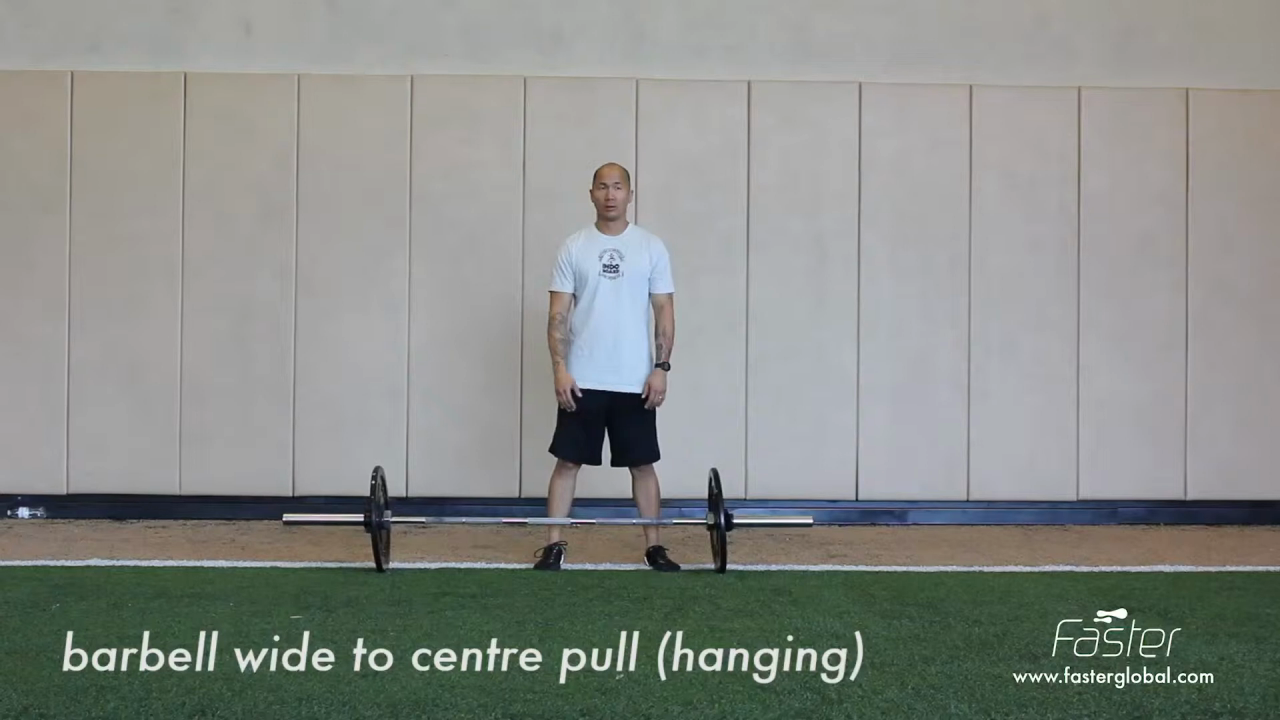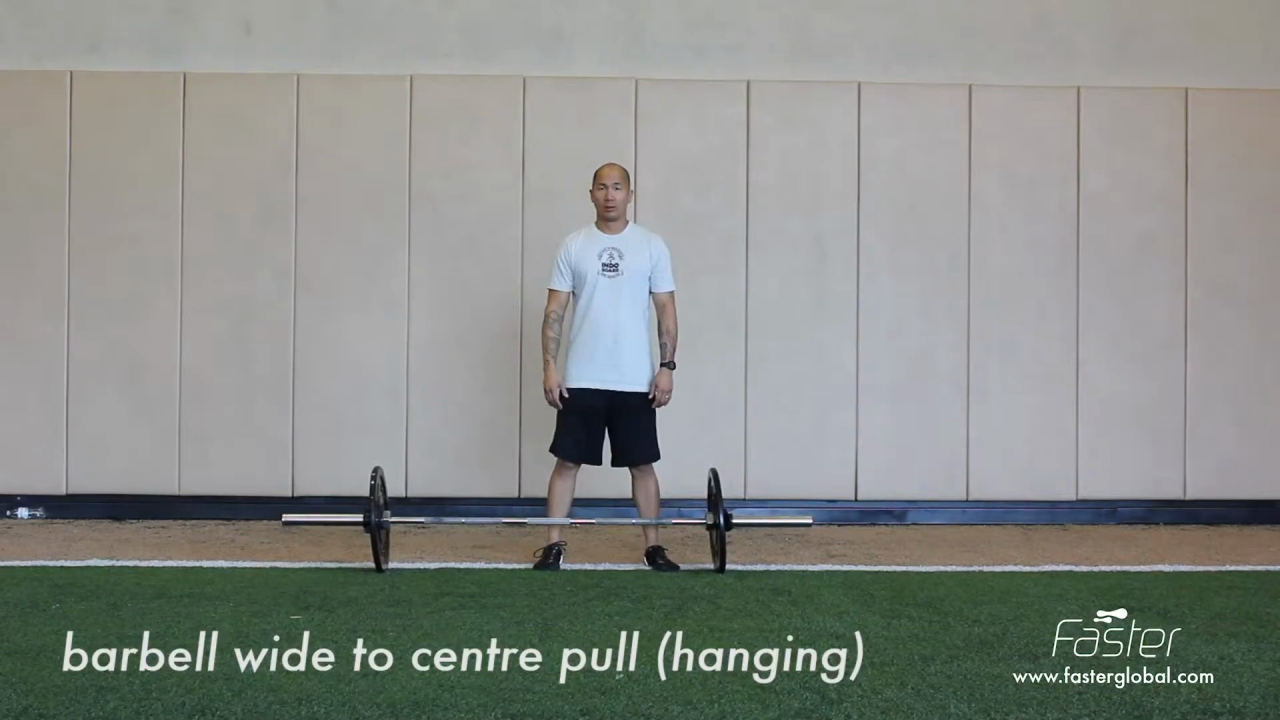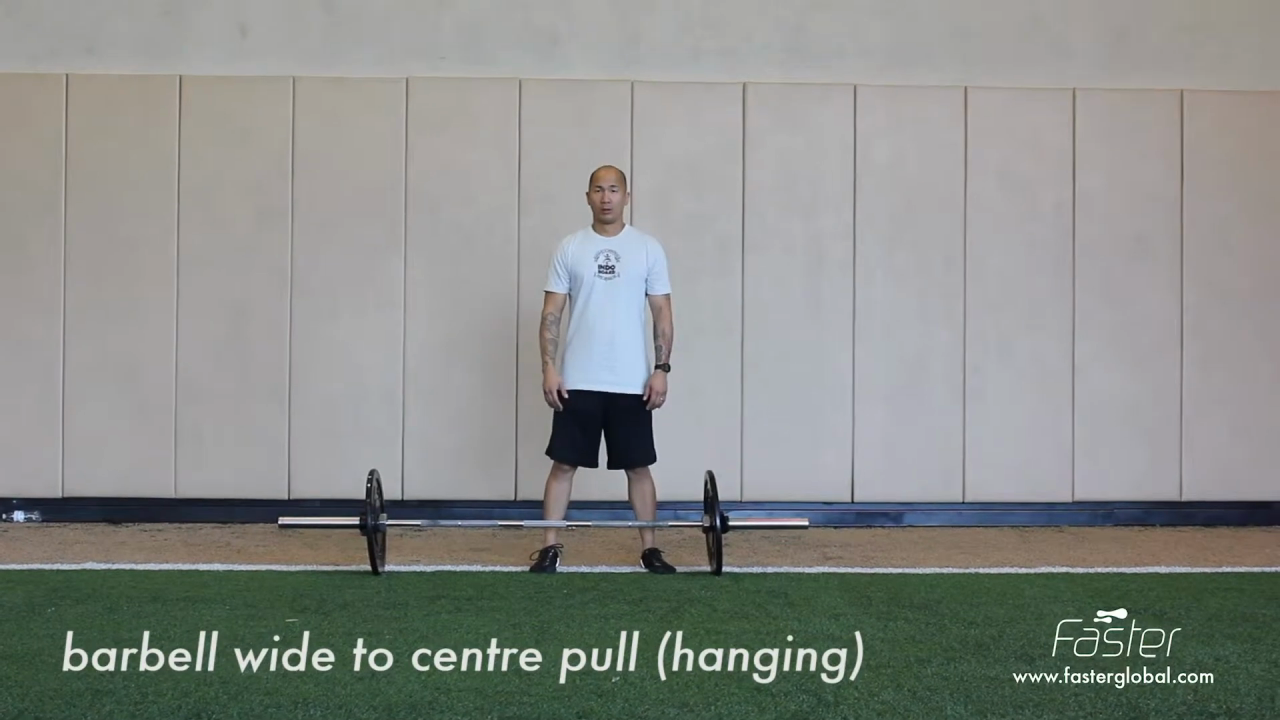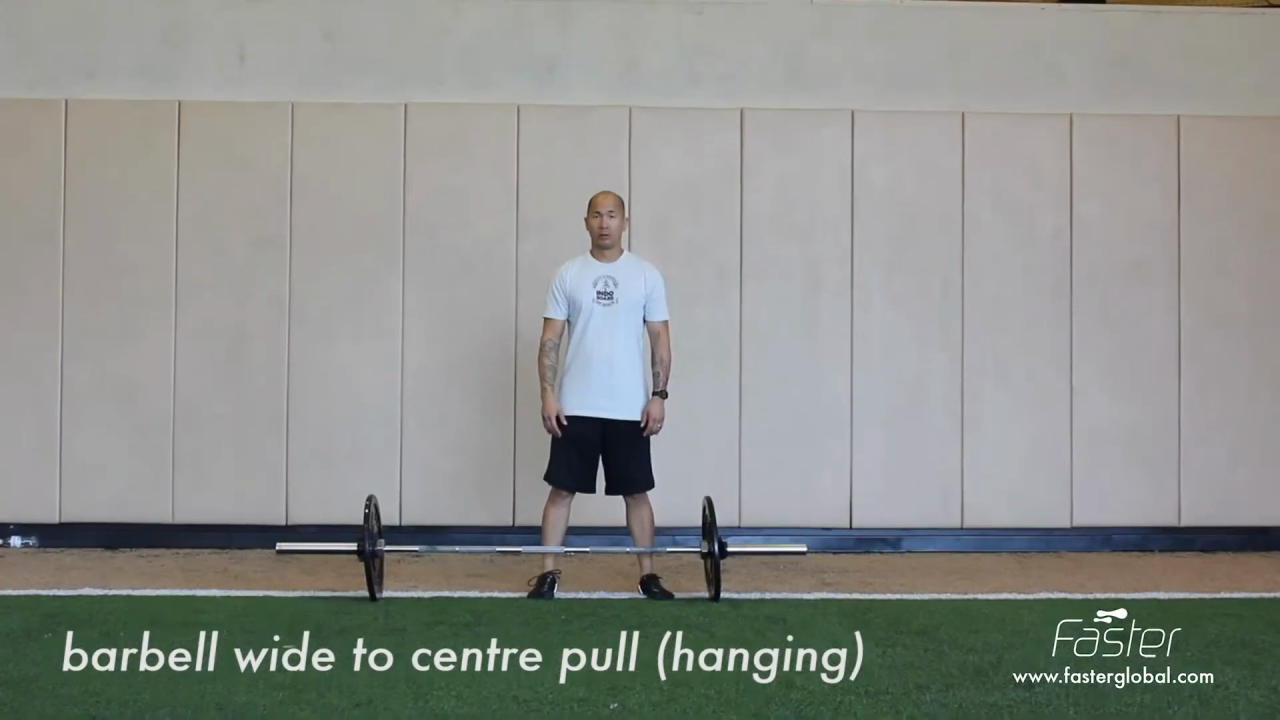
dt=0.5s
person 1, frame 1
left shoulder: (651, 247)
right shoulder: (573, 247)
left elbow: (664, 312)
right elbow: (558, 313)
left wrist: (660, 368)
right wrist: (560, 369)
left hip: (635, 381)
right hip: (582, 381)
left knee: (642, 463)
right knee: (567, 460)
left ankle: (653, 545)
right ankle: (554, 544)
person 1, frame 2
left shoulder: (652, 245)
right shoulder: (573, 245)
left elbow: (666, 310)
right elbow: (554, 310)
left wrist: (666, 367)
right wrist: (550, 365)
left hip: (635, 380)
right hip: (581, 379)
left knee: (642, 462)
right knee: (567, 460)
left ankle: (652, 545)
right ankle: (553, 544)
person 1, frame 3
left shoulder: (648, 248)
right shoulder: (569, 248)
left elbow: (662, 313)
right elbow: (552, 313)
left wrist: (661, 369)
right wrist: (549, 367)
left hip: (631, 383)
right hip: (578, 381)
left knee: (638, 465)
right knee: (563, 463)
left ankle: (649, 548)
right ankle: (550, 546)
person 1, frame 4
left shoulder: (646, 274)
right shoulder: (568, 273)
left elbow: (660, 339)
right elbow: (550, 339)
left wrist: (658, 396)
right wrist: (547, 394)
left hip: (629, 408)
right hip: (576, 407)
left knee: (636, 491)
right knee: (561, 488)
left ankle: (647, 574)
right ankle: (548, 572)
